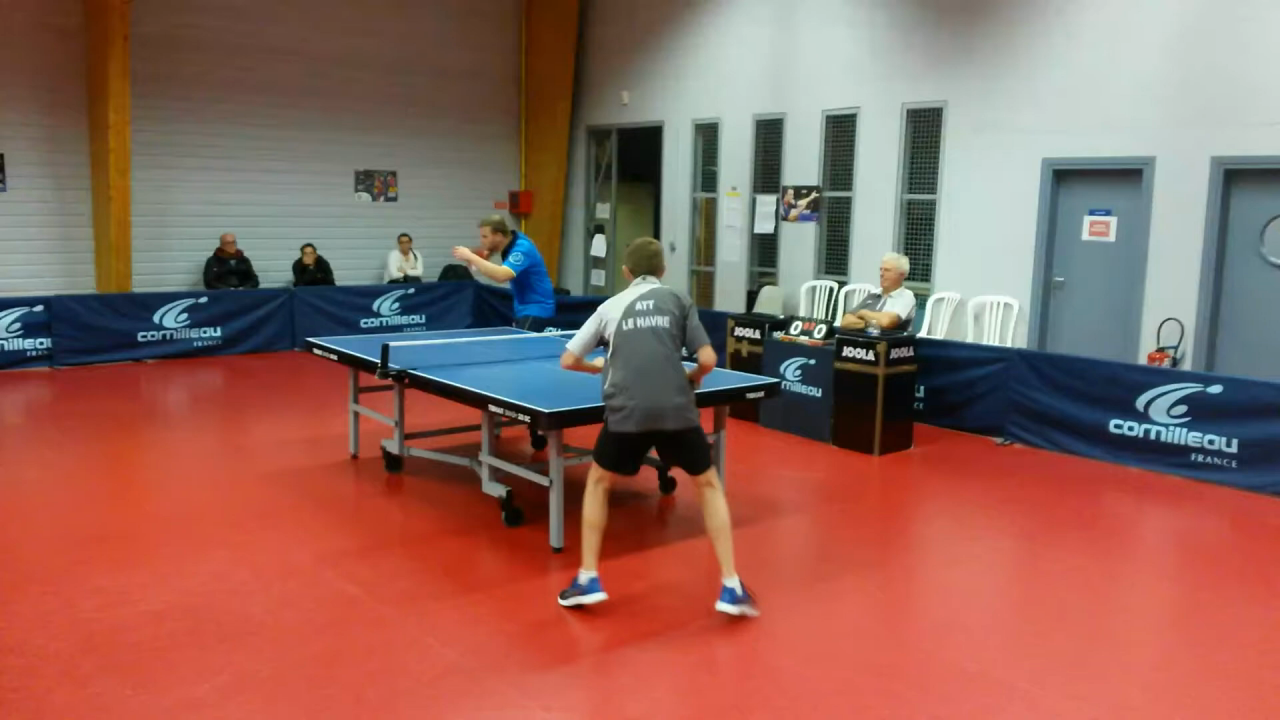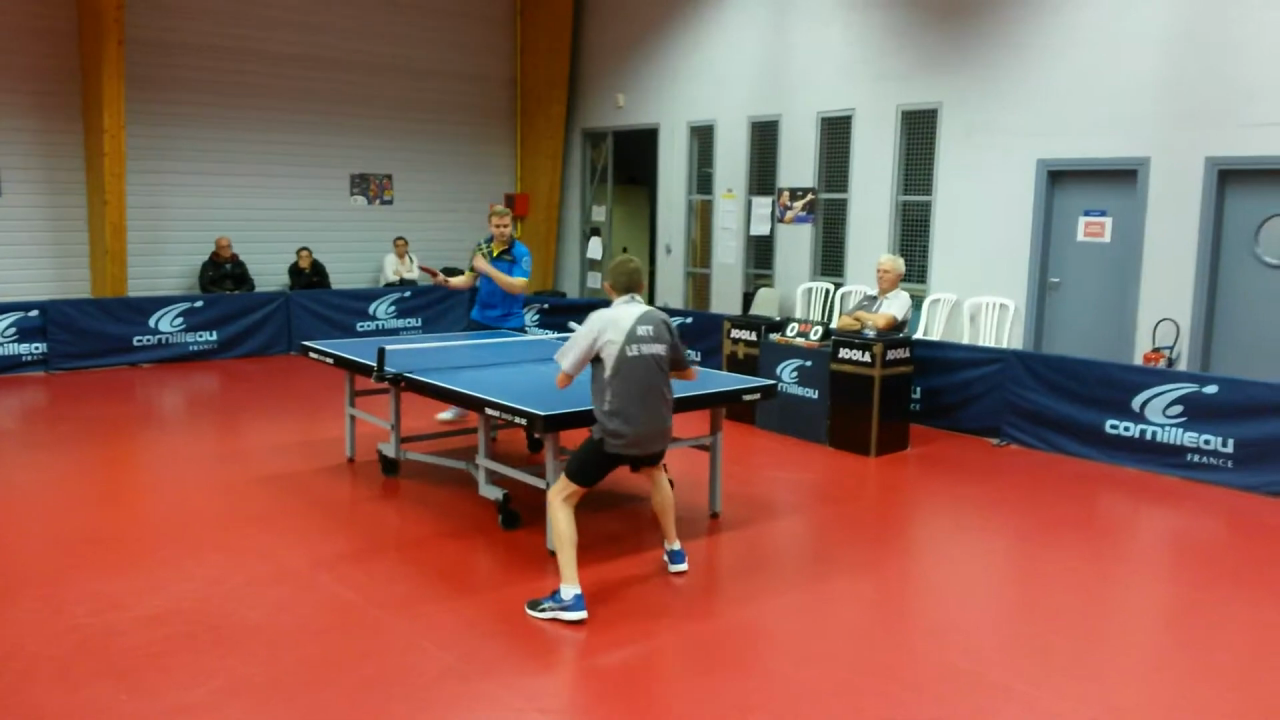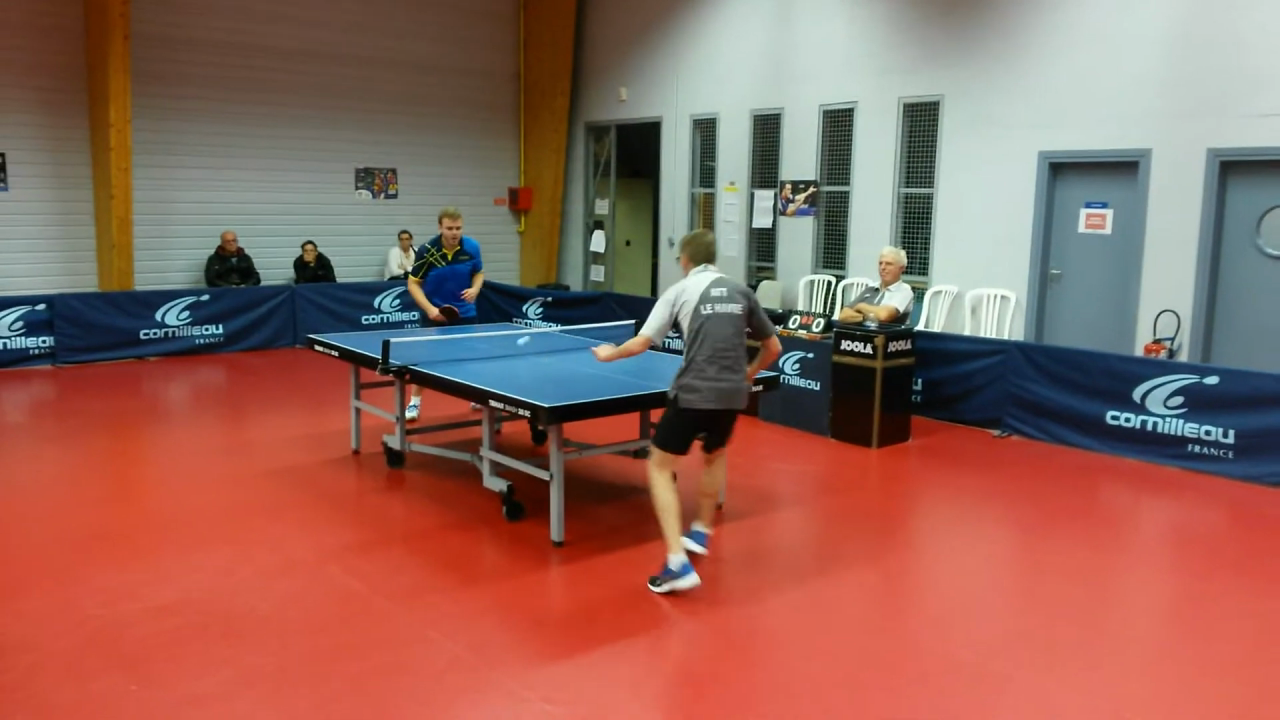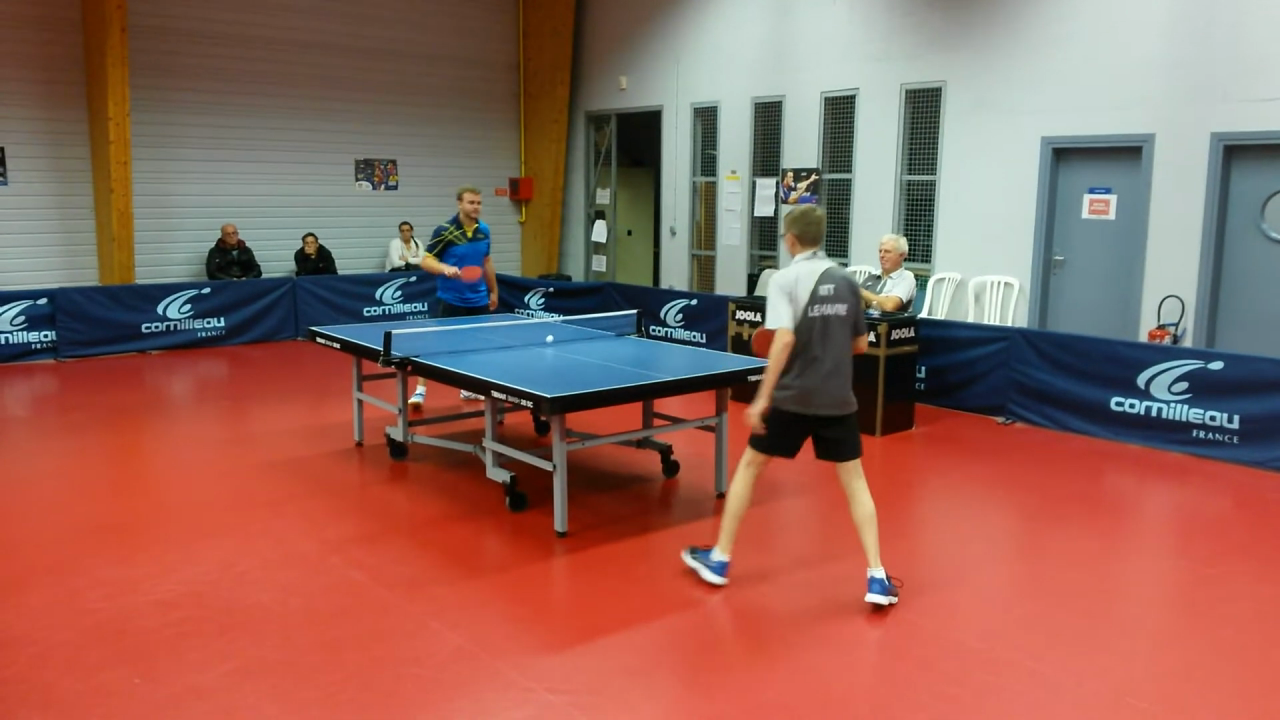
dt=0.5s
person 1, frame 1
left shoulder: (611, 306)
right shoulder: (676, 301)
left elbow: (568, 360)
right elbow: (708, 360)
left wrist: (598, 364)
left hip: (628, 416)
right hip: (677, 414)
left knee: (597, 483)
right knee: (710, 486)
left ankle: (588, 579)
right ankle: (731, 588)
person 1, frame 2
left shoulder: (599, 320)
right shoulder: (663, 321)
left elbow: (562, 380)
right elbow: (688, 373)
left wrist: (595, 363)
left hip: (614, 435)
right hip: (657, 431)
left knee: (560, 497)
right knee: (654, 472)
left ankle: (570, 595)
right ankle: (674, 550)
person 1, frame 3
left shoulder: (679, 290)
right shoulder: (739, 290)
left elbow: (643, 343)
right elbow: (773, 345)
left wrist: (610, 353)
right wrist: (750, 373)
left hip: (693, 394)
right hip: (732, 396)
left knee: (659, 468)
right knee: (712, 456)
left ankle: (679, 564)
right ankle: (701, 531)
person 1, frame 4
left shoulder: (784, 279)
right shoulder: (846, 280)
left elbow: (785, 340)
right elbow: (861, 344)
left wrist: (762, 397)
left hip: (793, 398)
right hip: (838, 400)
left knee: (749, 466)
right knee: (855, 481)
left ankle: (718, 558)
right ankle: (877, 578)
person 2, frame 1
left shoulder: (522, 249)
right shoulder: (510, 240)
left elbow: (501, 275)
left wrist: (471, 257)
right wrist: (484, 255)
left hip: (535, 307)
right hip: (527, 306)
person 2, frame 2
left shoulder: (521, 253)
right shoulder: (482, 248)
left elbow: (519, 288)
right elbow: (468, 280)
left wrist: (489, 269)
right wrist: (447, 281)
left hip: (510, 322)
right hip: (480, 318)
right ankle: (459, 407)
person 2, frame 3
left shoulder: (472, 248)
right shoulder: (426, 251)
left elbow: (478, 273)
right elbow: (413, 283)
left wrist: (474, 289)
right wrist: (429, 308)
left hip: (465, 312)
right hip: (435, 311)
right ankle: (414, 402)
person 2, frame 4
left shoulder: (483, 230)
right shoulder: (444, 231)
right elbow: (426, 261)
left wrist: (493, 290)
right wrist: (445, 268)
left hip: (478, 300)
right hip: (451, 300)
left ankle: (469, 388)
right ankle: (420, 390)
